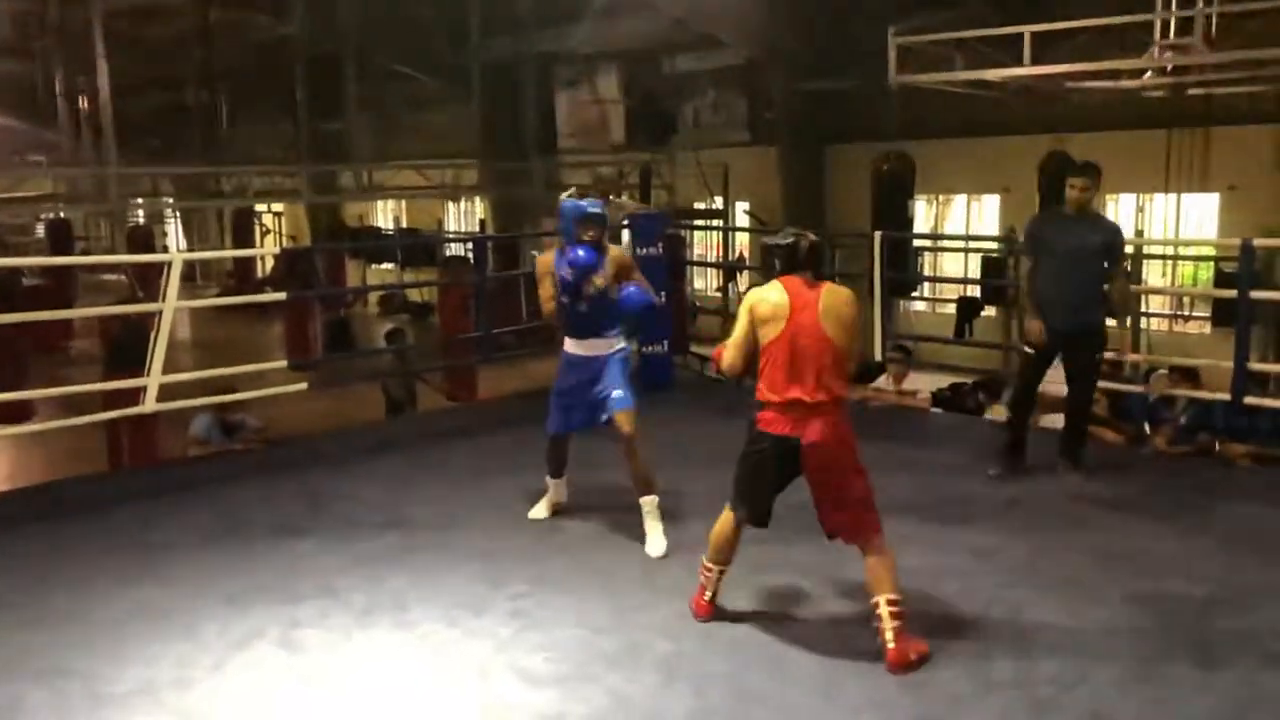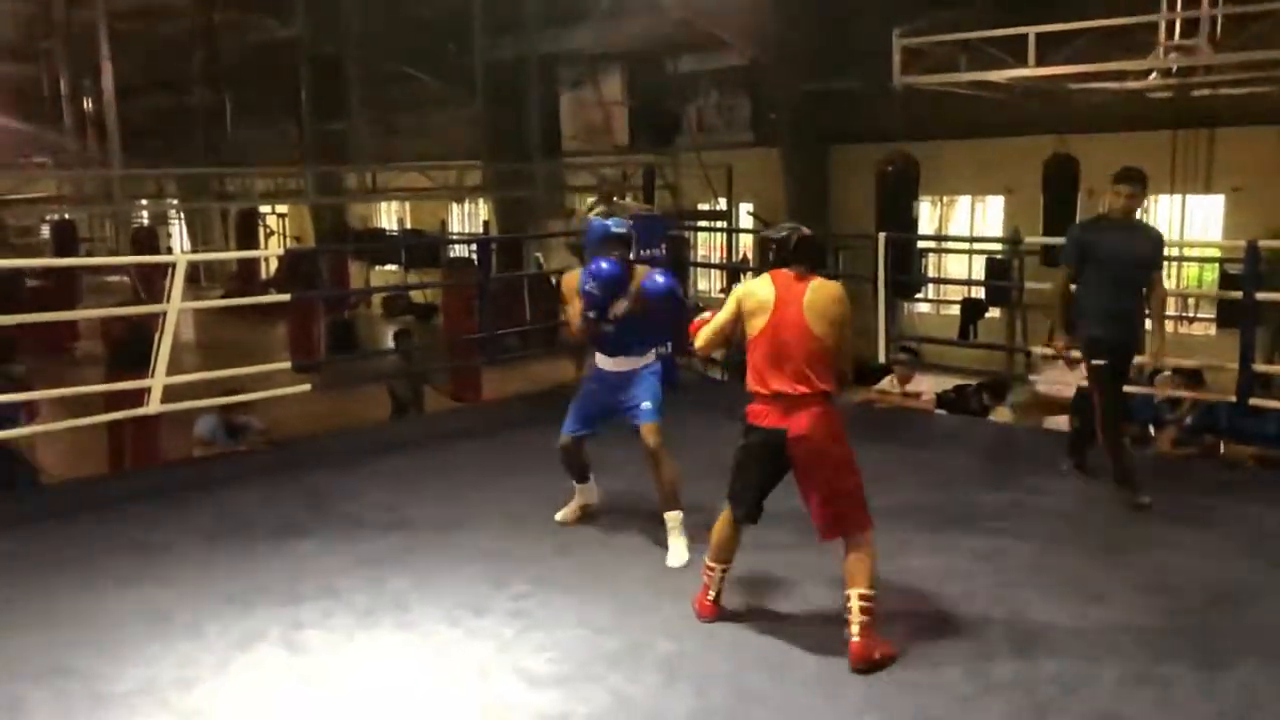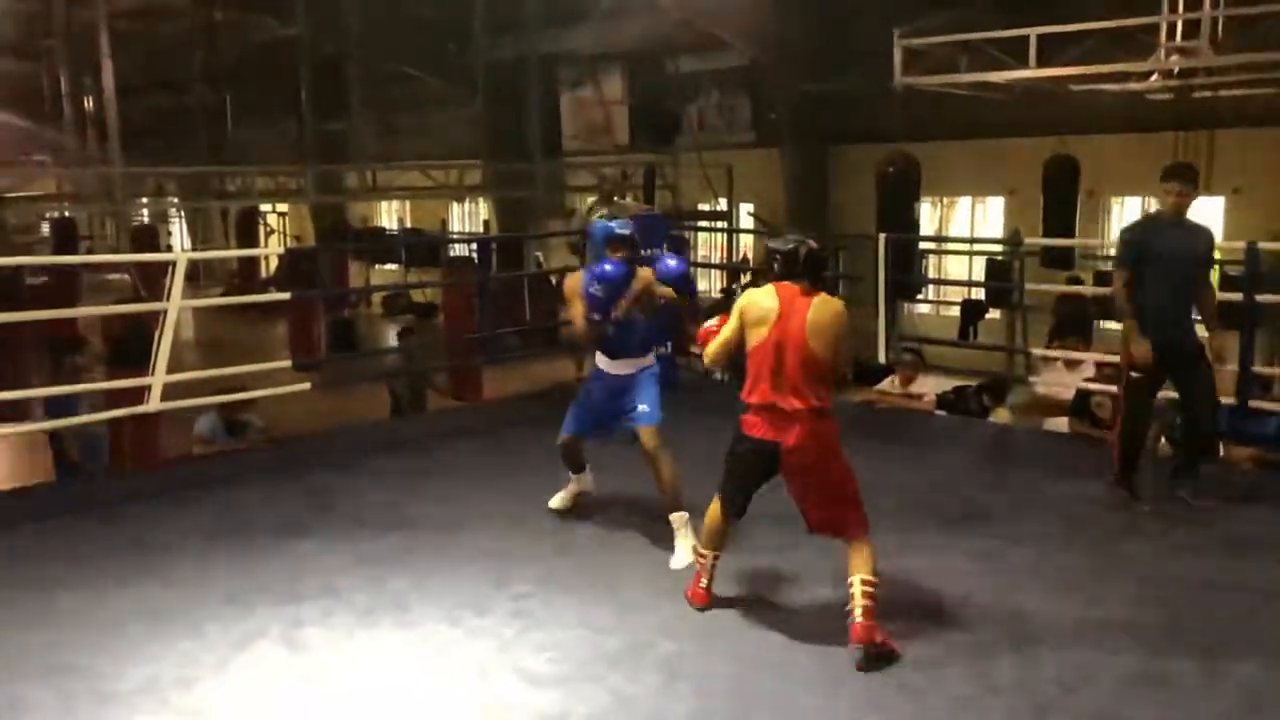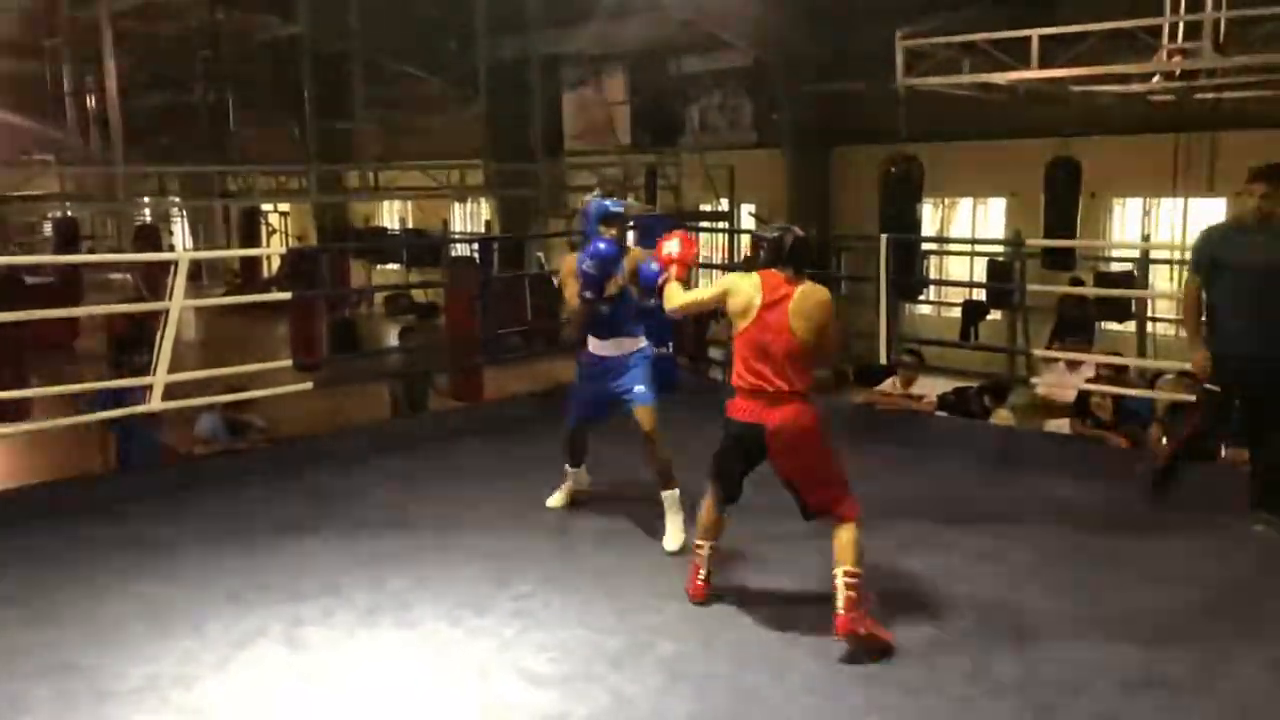
dt=0.4s
person 1, frame 1
left shoulder: (759, 298)
right shoulder: (844, 300)
left elbow: (730, 366)
right elbow: (844, 364)
left wrist: (723, 356)
left hip: (775, 429)
right hip: (828, 430)
left knee: (736, 513)
right knee: (868, 535)
left ankle: (705, 597)
right ankle: (895, 640)
person 1, frame 2
left shoulder: (749, 291)
right shoulder: (833, 294)
left elbow: (705, 343)
right elbow: (843, 366)
left wrist: (702, 330)
left hip: (764, 421)
right hip: (816, 422)
left knee: (735, 512)
right knee: (855, 531)
left ankle: (709, 597)
right ankle: (861, 637)
person 1, frame 3
left shoulder: (751, 301)
right shoulder: (834, 311)
left elbow: (713, 356)
right elbow: (837, 375)
left wrist: (713, 336)
left hip: (758, 429)
right hip: (810, 433)
left knee: (724, 504)
right knee: (855, 530)
left ankle: (700, 585)
right ankle: (865, 626)
person 1, frame 4
left shoulder: (737, 285)
right shoulder: (818, 297)
left elbow: (674, 305)
right elbow: (827, 354)
left wrist: (673, 272)
left hip: (747, 415)
right hip: (797, 419)
left knee: (716, 494)
right knee: (843, 514)
left ankle: (700, 578)
right ankle: (848, 612)
person 2, frame 1
left shoulder: (615, 257)
right shoulder: (548, 262)
left elbow: (644, 290)
right elbow: (550, 316)
left wrist: (642, 298)
right wrist: (566, 287)
left hip: (610, 357)
right hip: (574, 359)
left knee: (627, 430)
right knee: (557, 433)
left ankle: (652, 517)
right ankle: (556, 491)
person 2, frame 2
left shoulder: (644, 278)
right shoulder: (574, 281)
left elbow: (672, 316)
right elbow: (580, 335)
left wrist: (674, 300)
right wrist: (592, 303)
left hip: (641, 372)
right hip: (603, 372)
left knee: (652, 443)
right knee: (568, 445)
left ankle: (676, 531)
right ankle: (585, 495)
person 2, frame 3
left shoulder: (645, 278)
right shoulder: (578, 283)
left elbow: (676, 303)
right elbow: (585, 337)
left wrist: (683, 287)
right wrist: (597, 305)
left hip: (640, 374)
right hip: (604, 374)
left knee: (651, 444)
right knee: (567, 440)
left ankle: (683, 532)
right ankle: (579, 481)
person 2, frame 4
left shoulder: (635, 258)
right shoulder: (574, 264)
left elbow: (661, 293)
right elbow: (577, 319)
left wrist: (662, 283)
right wrist: (590, 283)
left hip: (633, 356)
right hip: (596, 357)
left knee: (648, 426)
right knee: (576, 427)
left ankle: (673, 509)
right ankle: (574, 479)
person 3, frame 1
left shoulder: (1109, 232)
right shoulder: (1042, 224)
left elbow: (1118, 281)
right elbow: (1026, 273)
left wrist: (1122, 325)
right wrist: (1031, 316)
left hip: (1088, 327)
right hip: (1046, 323)
left knee: (1081, 397)
right knee: (1023, 389)
left ankle: (1071, 456)
right ankle: (1012, 454)
person 3, frame 2
left shoulder: (1151, 239)
right shoulder: (1086, 232)
left elbow: (1155, 288)
right elbow: (1064, 282)
left wrist: (1158, 332)
right wrist: (1062, 330)
left hip: (1129, 334)
right hip: (1095, 331)
left knee: (1105, 403)
right knee: (1109, 406)
left ankle: (1075, 452)
right ankle: (1126, 480)
person 3, frame 3
left shoulder: (1202, 237)
right shoulder: (1137, 233)
left elbow: (1205, 288)
right elbow: (1120, 287)
left wrist: (1215, 332)
right wrist: (1134, 337)
left hip: (1185, 339)
right hip: (1145, 342)
left knee: (1204, 411)
right knee: (1136, 415)
left ankle: (1184, 475)
right ankle: (1125, 481)
person 3, frame 4
right shoulder: (1217, 238)
right elbow: (1192, 292)
right wrist: (1197, 344)
right hip: (1223, 353)
right knee: (1210, 425)
right ankle: (1165, 474)
